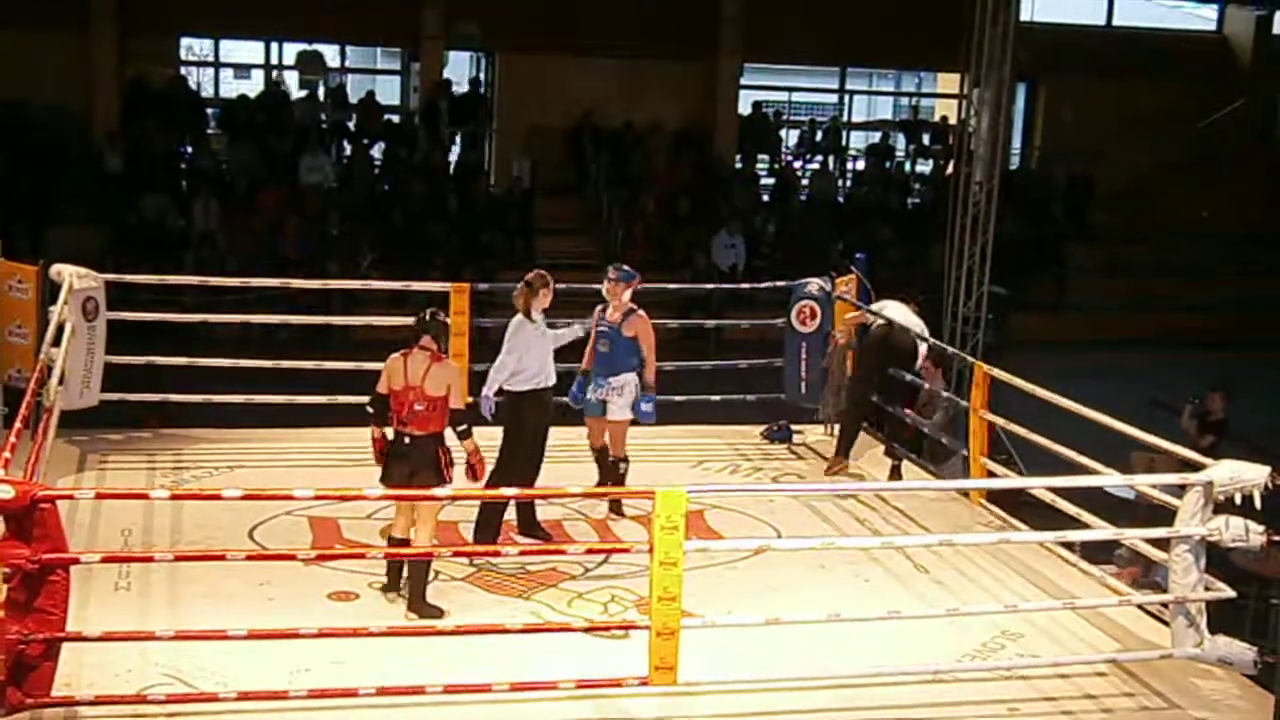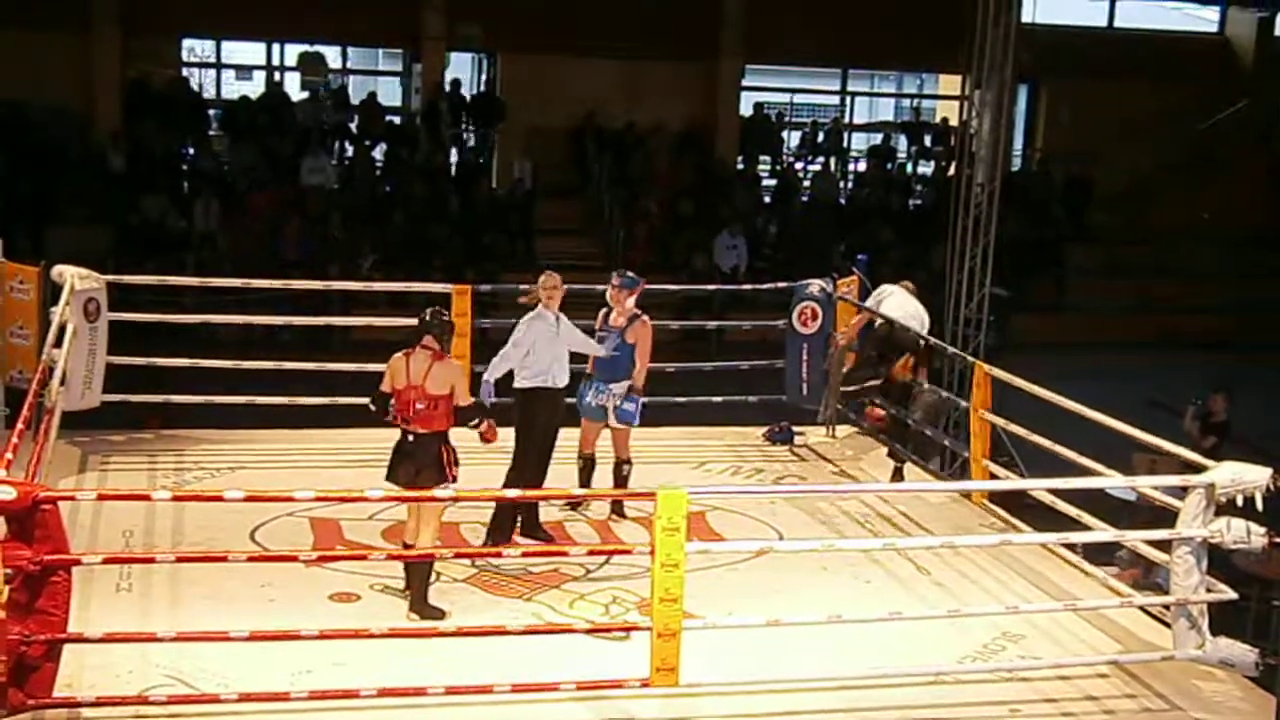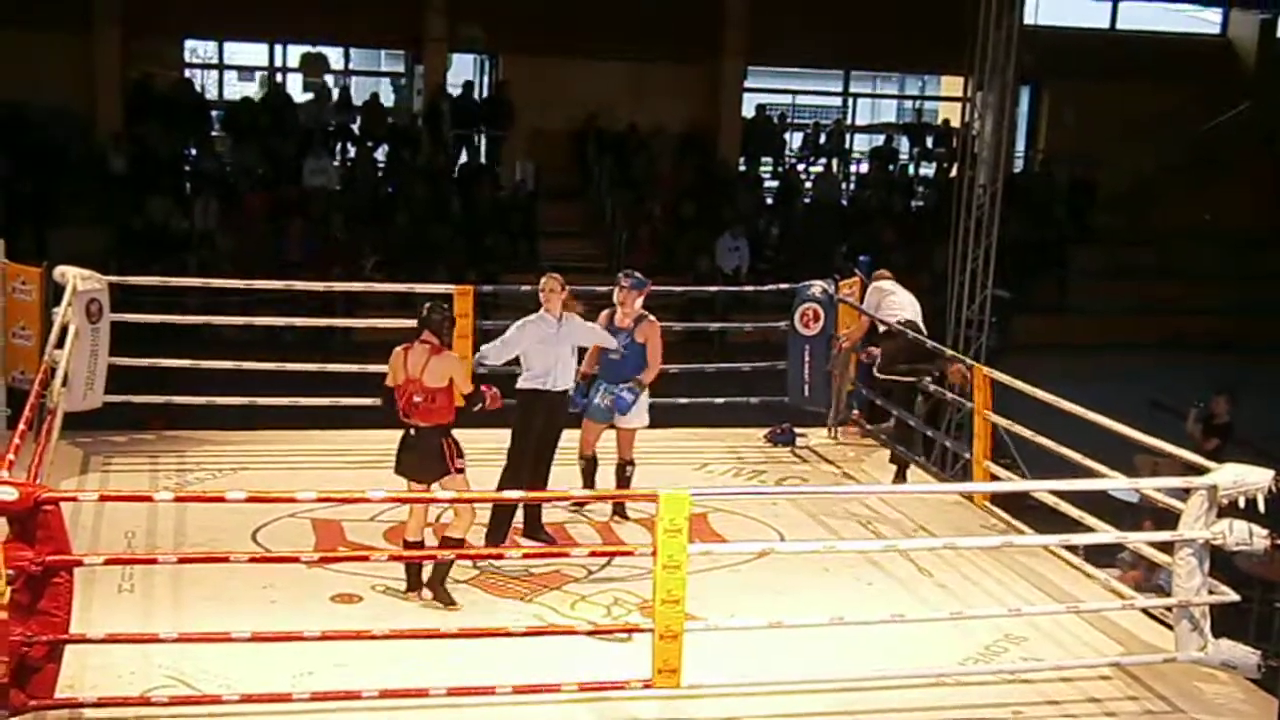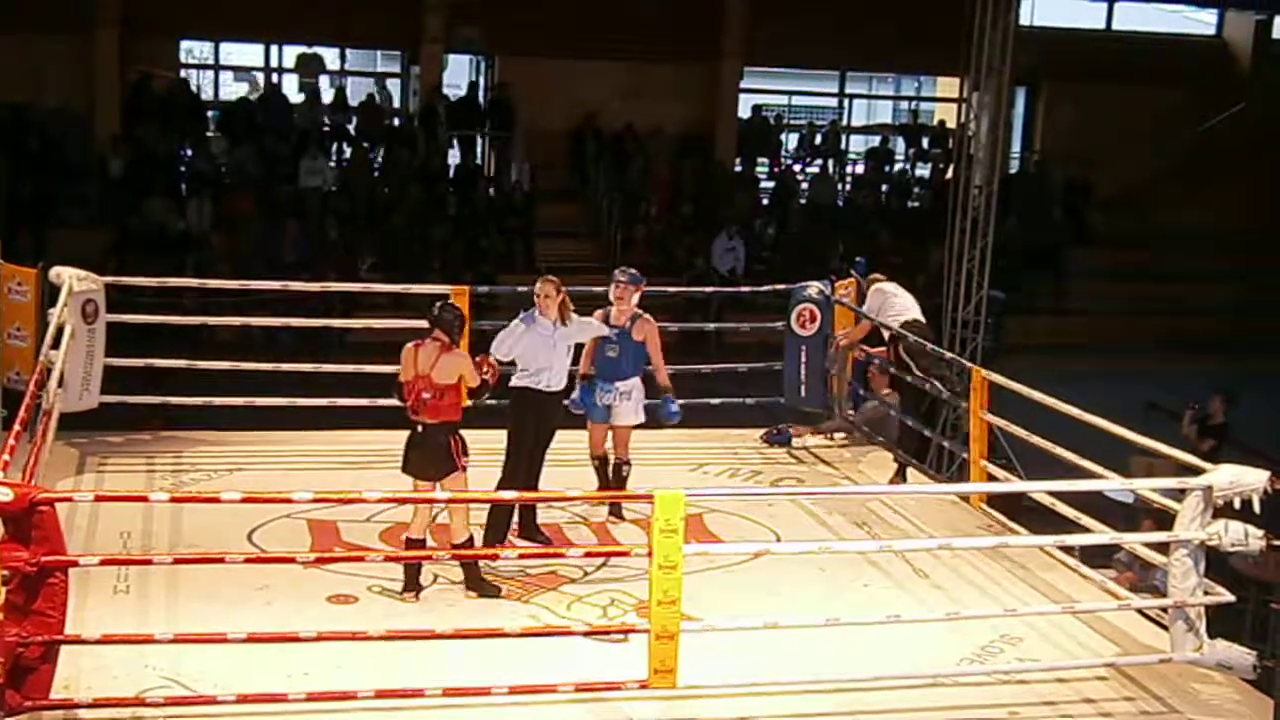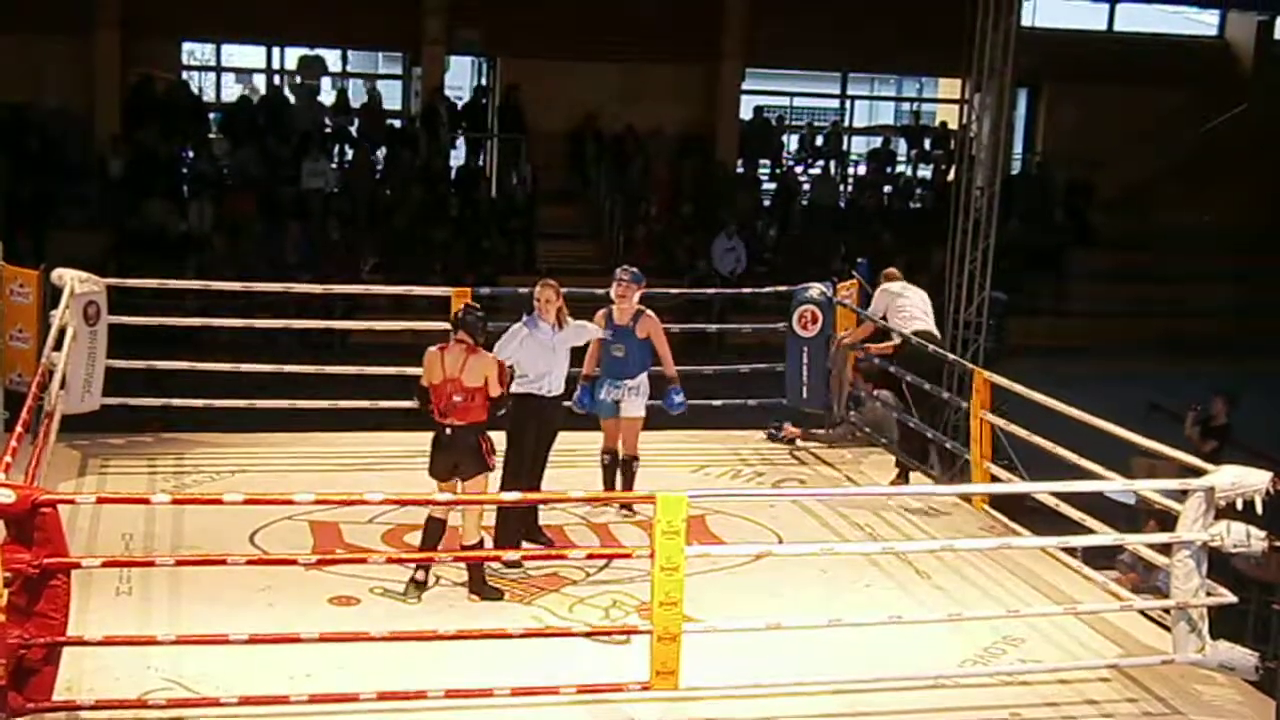
dt=0.3s
person 1, frame 1
left shoulder: (394, 362)
right shoulder: (449, 370)
left elbow: (376, 407)
right elbow: (458, 420)
left wrist: (378, 439)
right wrist: (474, 455)
left hip: (399, 449)
right hip: (430, 453)
left knee: (402, 516)
right knee: (425, 527)
left ankle: (392, 583)
right ankle: (416, 601)
person 1, frame 2
left shoulder: (397, 361)
right shoulder: (452, 369)
left elbow: (378, 405)
right elbow: (468, 413)
right wrist: (487, 427)
left hip: (406, 447)
right hip: (435, 451)
left knee: (414, 518)
right knee: (429, 527)
left ankle: (412, 584)
right ankle: (418, 602)
person 1, frame 3
left shoulder: (399, 355)
right shoulder: (449, 361)
left elbow: (388, 400)
right elbow: (472, 401)
right wrist: (490, 397)
left hip: (410, 441)
right hip: (437, 444)
left knee: (417, 514)
right knee: (465, 513)
left ankle: (414, 585)
right ankle: (435, 582)
person 1, frame 4
left shoulder: (409, 351)
right shoulder: (458, 359)
left elbow: (402, 393)
right elbow: (478, 391)
right wrist: (487, 371)
left hip: (419, 439)
right hip: (445, 441)
left knee: (421, 513)
right knee: (459, 514)
left ankle: (411, 585)
right ankle: (474, 581)
person 1, frame 5
left shoulder: (432, 355)
right shoulder: (485, 361)
left elbow: (423, 399)
right elbow: (496, 405)
right wrist: (498, 382)
left hip: (443, 440)
right hip: (472, 442)
left knee: (442, 504)
right knee: (472, 516)
left ankle: (420, 571)
right ankle: (477, 585)
person 2, frame 1
left shoulder: (538, 322)
right shoulder: (521, 325)
right elbow: (505, 361)
left wrist: (578, 330)
right wrist: (488, 391)
left hip: (541, 397)
right hip: (522, 399)
left knee: (531, 465)
right knee: (509, 467)
left ankle: (527, 522)
right ankle: (485, 533)
person 2, frame 2
left shoulder: (562, 323)
right shoulder: (532, 322)
left elbow: (579, 341)
right elbow: (510, 353)
left wrist: (603, 351)
right wrist: (489, 376)
left hip: (554, 396)
right hip: (532, 396)
left knee: (540, 464)
right knee: (523, 465)
left ankle: (530, 523)
right ankle: (498, 533)
person 2, frame 3
left shoulder: (573, 323)
right shoulder: (529, 326)
left elbow: (595, 334)
right elbow: (502, 349)
left wrist: (617, 344)
right wrist: (485, 353)
left hip: (559, 399)
right hip: (532, 398)
left knee: (542, 464)
right knee: (517, 466)
left ankle: (533, 525)
right ankle: (495, 536)
person 2, frame 4
left shoulder: (570, 324)
right shoulder: (526, 326)
left elbow: (591, 327)
right elbow: (499, 352)
left wrist: (608, 332)
right wrist: (521, 324)
left hip: (552, 399)
right hip: (525, 397)
left knee: (534, 465)
right knee: (515, 467)
left ankle: (528, 525)
right ankle: (494, 538)
person 2, frame 5
left shoulder: (567, 329)
right shoulder: (525, 331)
left elbow: (586, 329)
right elbow: (500, 356)
left wrist: (601, 333)
right wrist: (523, 328)
left hip: (552, 403)
right hip: (525, 403)
left knee: (536, 468)
right knee: (515, 473)
left ankle: (529, 527)
right ankle: (505, 543)
person 3, frame 1
left shoulder: (637, 319)
right shoulder: (600, 311)
left elbow: (649, 358)
left wrist: (648, 392)
right wrist: (582, 377)
left hip: (622, 384)
right hip: (598, 382)
left knee: (617, 446)
right knee: (595, 438)
left ankle: (616, 500)
right ankle: (604, 479)
person 3, frame 2
left shoulder: (641, 324)
right shoulder: (604, 315)
left elbow: (642, 364)
left wrist: (631, 395)
right wrist: (587, 381)
left hip: (622, 390)
right hip: (598, 387)
left knee: (621, 450)
right knee: (585, 444)
left ankle: (617, 502)
right ankle: (582, 494)
person 3, frame 3
left shoulder: (649, 325)
right shoulder: (606, 317)
left elbow: (654, 364)
right elbow: (594, 351)
left wrist: (635, 389)
right wrist: (582, 382)
left hip: (630, 391)
right hip: (602, 387)
left knee: (625, 451)
right knee: (586, 444)
left ankle: (619, 504)
right ankle: (588, 491)
person 3, frame 4
left shoulder: (644, 323)
right shoulder: (600, 316)
left elbow: (657, 361)
right elbow: (589, 351)
left wrist: (667, 394)
right wrist: (582, 383)
left hip: (627, 388)
right hip: (600, 386)
left knee: (620, 449)
right knee: (595, 447)
left ankle: (616, 504)
right ankle: (604, 488)
person 3, frame 5
left shoulder: (647, 320)
right shoulder: (603, 316)
left elbow: (664, 354)
right elbow: (594, 351)
left wrist: (673, 385)
right wrist: (584, 384)
left hip: (634, 385)
right hip: (607, 384)
left knee: (629, 445)
right knee: (609, 443)
left ankle: (627, 498)
right ankle: (608, 493)
person 4, frame 1
left shoulder: (888, 305)
right shoulder: (922, 329)
left elbow: (849, 319)
right elbow: (917, 361)
left hip: (881, 335)
right hip: (909, 345)
left knee: (856, 397)
right knee: (898, 406)
left ankle: (841, 456)
right ankle: (895, 466)
person 4, frame 2
left shoulder: (887, 289)
right shoulder: (923, 311)
left elbow: (861, 320)
left wrist: (846, 339)
left hip: (887, 332)
right hip: (913, 342)
left knee: (854, 380)
right knee: (900, 409)
left ankle: (894, 370)
right ankle: (898, 470)
person 4, frame 3
left shoulder: (877, 286)
right shoulder: (909, 297)
left elbow: (864, 323)
left wrist: (849, 341)
right wrist: (878, 352)
left hip: (898, 334)
right hip: (919, 339)
left knee: (884, 373)
right knee: (905, 410)
left ankle: (945, 368)
right ankle: (901, 470)
person 4, frame 4
left shoulder: (878, 289)
right shoulder: (905, 295)
left elbow: (864, 326)
left wrist: (847, 340)
left hip: (909, 334)
right hip: (924, 335)
left knee: (922, 372)
right knee: (911, 408)
right ankle: (901, 470)
person 4, frame 5
left shoulder: (886, 289)
right shoulder: (920, 293)
left elbow: (869, 326)
left wrist: (850, 339)
right wrist: (875, 349)
left hip: (913, 350)
right hip: (934, 346)
left knee: (916, 411)
right ankle: (904, 471)
